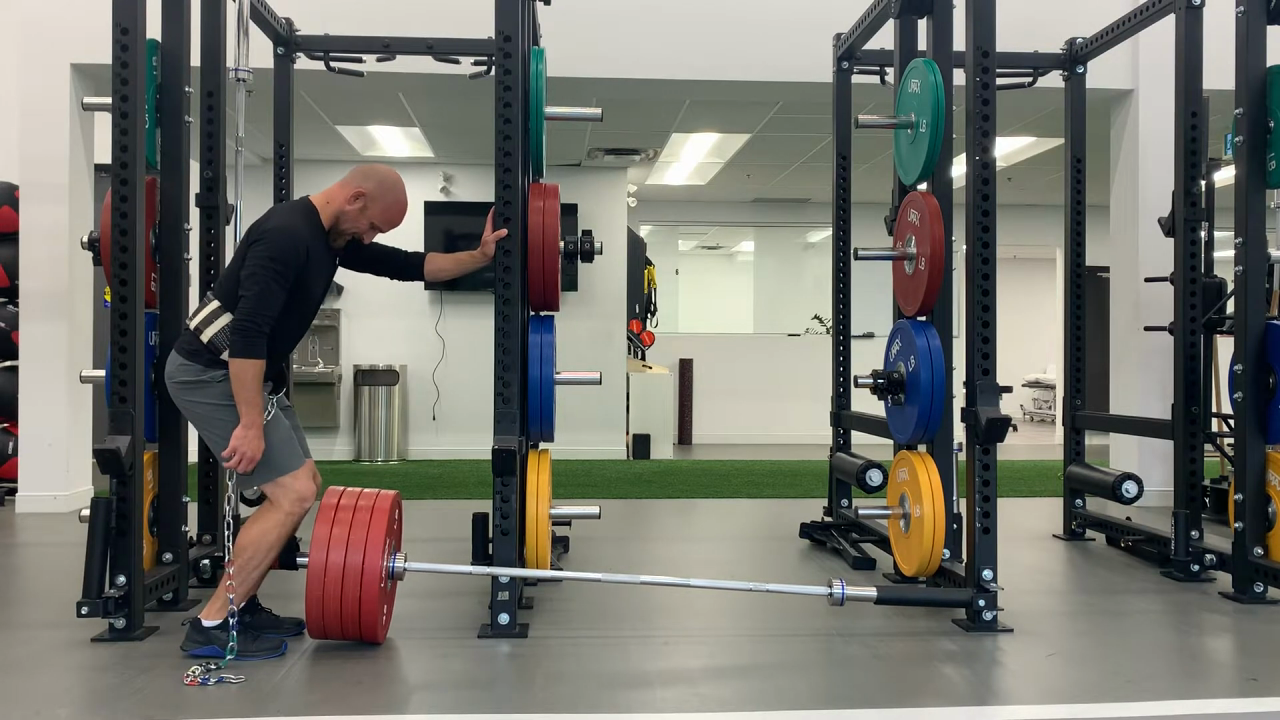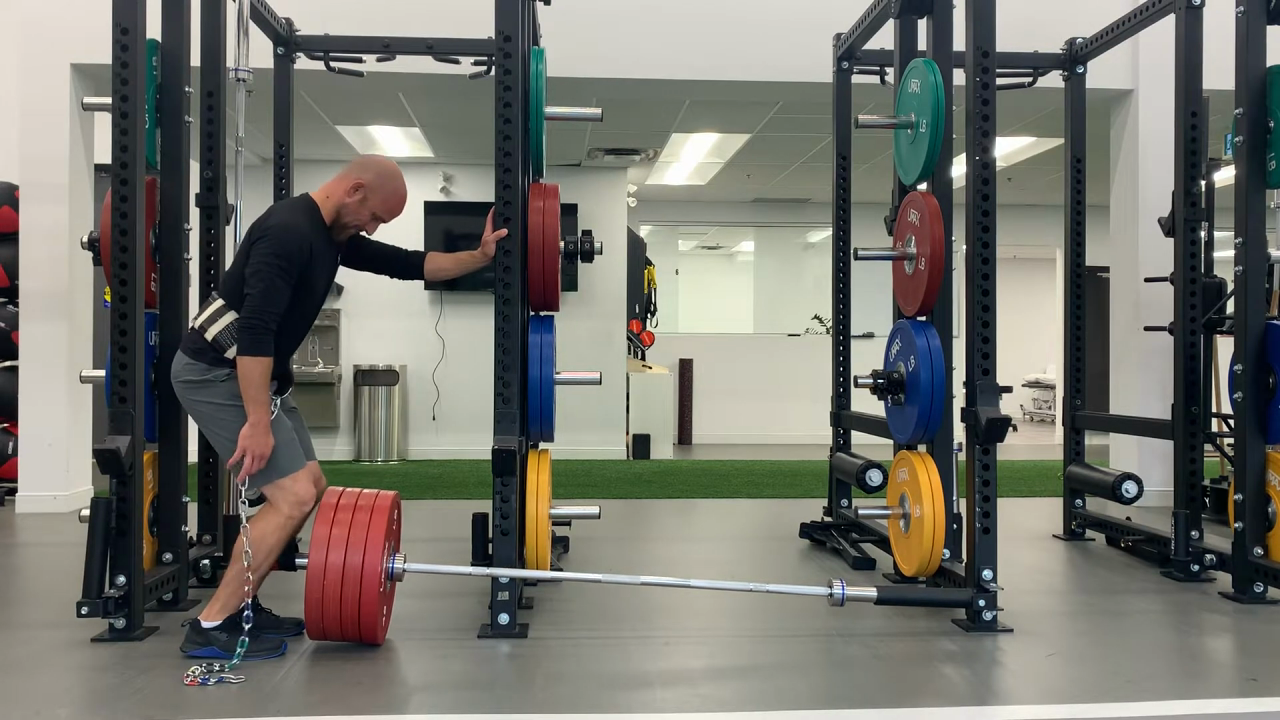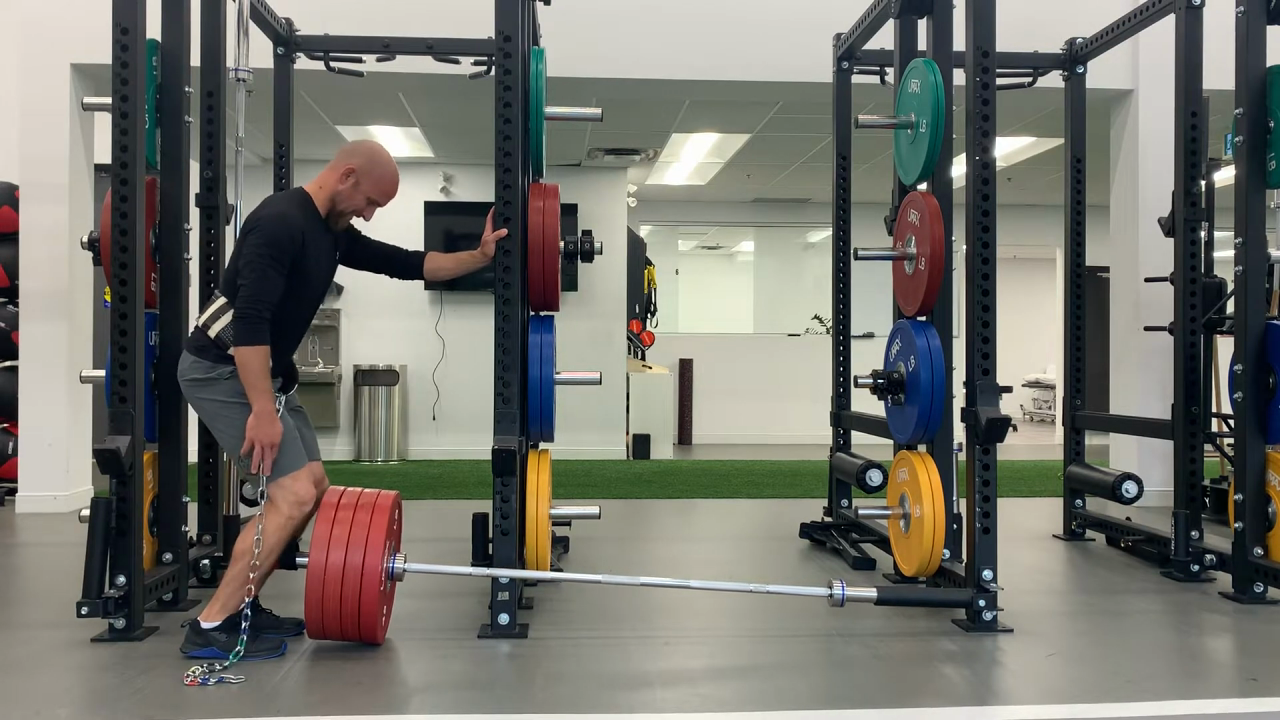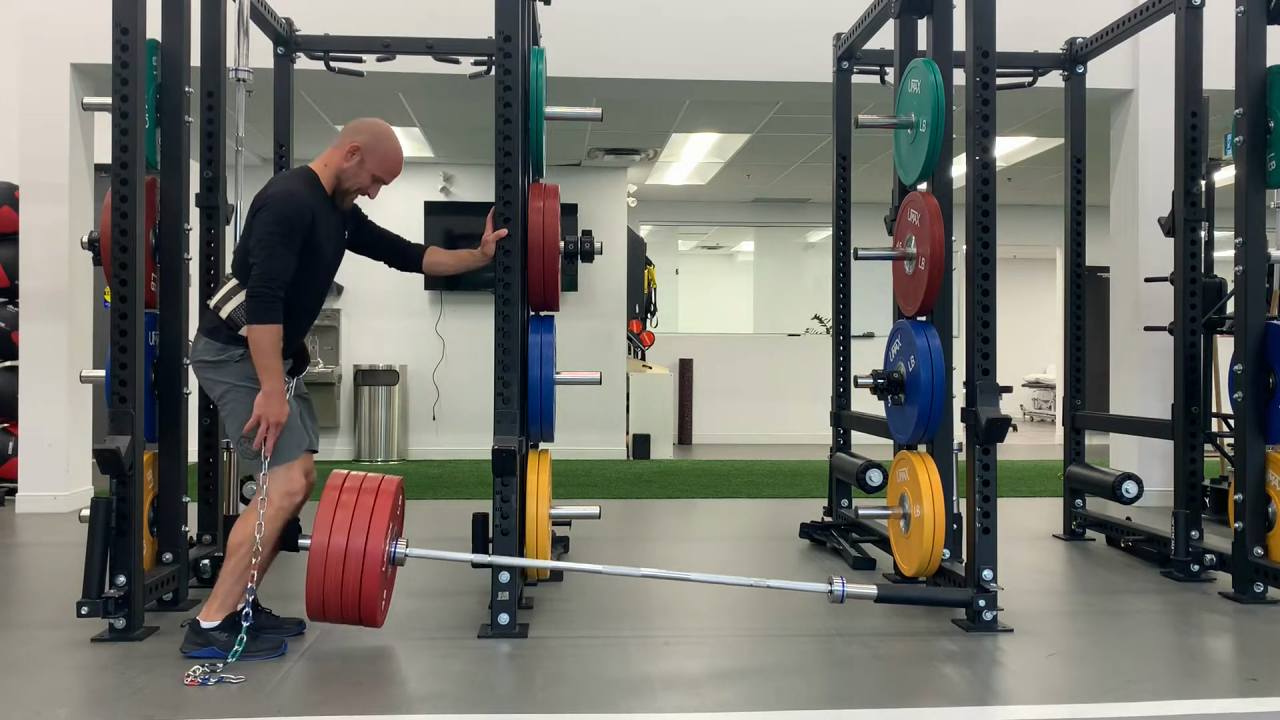
dt=0.4s
person 1, frame 1
left shoulder: (329, 238)
right shoulder: (287, 233)
left elbow: (405, 266)
right elbow: (247, 331)
left wrist: (479, 257)
right wrist: (250, 425)
left hip: (246, 371)
right hip: (211, 372)
left knee: (305, 487)
right knee: (293, 494)
left ankle: (239, 607)
right ankle: (211, 625)
person 1, frame 2
left shoulder: (332, 235)
right shoulder: (289, 230)
left elbow: (404, 264)
right elbow: (255, 329)
left wrist: (479, 257)
right wrist: (258, 423)
left hip: (250, 372)
right hip: (216, 372)
left knee: (310, 489)
right knee: (293, 497)
left ankle: (239, 608)
right ankle: (212, 626)
person 1, frame 3
left shoulder: (332, 232)
right shoulder: (281, 221)
left elbow: (404, 263)
right elbow: (249, 319)
left wrist: (478, 257)
right wrist: (263, 411)
left hip: (261, 371)
right hip: (221, 370)
left knee: (313, 490)
right knee: (294, 496)
left ankle: (238, 607)
right ankle: (212, 626)
person 1, frame 4
left shoulder: (338, 212)
right shoulder: (290, 198)
left elbow: (405, 255)
right elbow: (262, 298)
left wrist: (479, 256)
right wrist: (271, 390)
left hip: (271, 355)
right hip: (234, 353)
left knee: (299, 481)
right knee: (285, 487)
left ankle: (237, 608)
right ankle: (210, 625)
